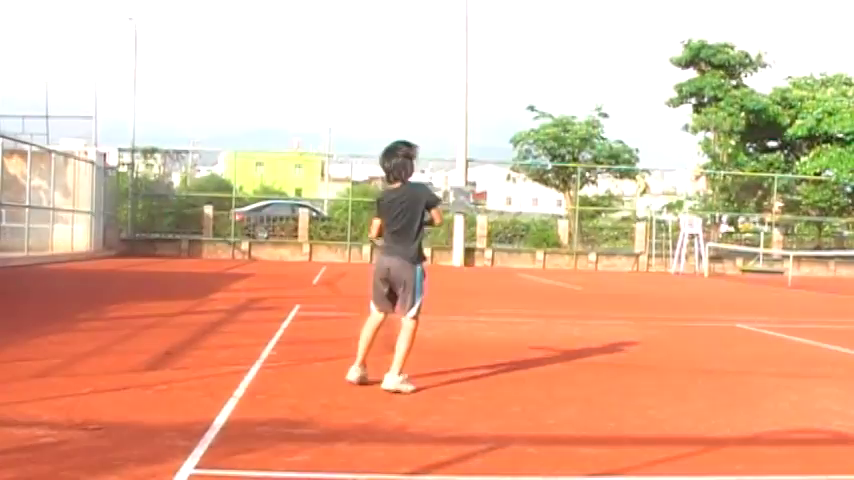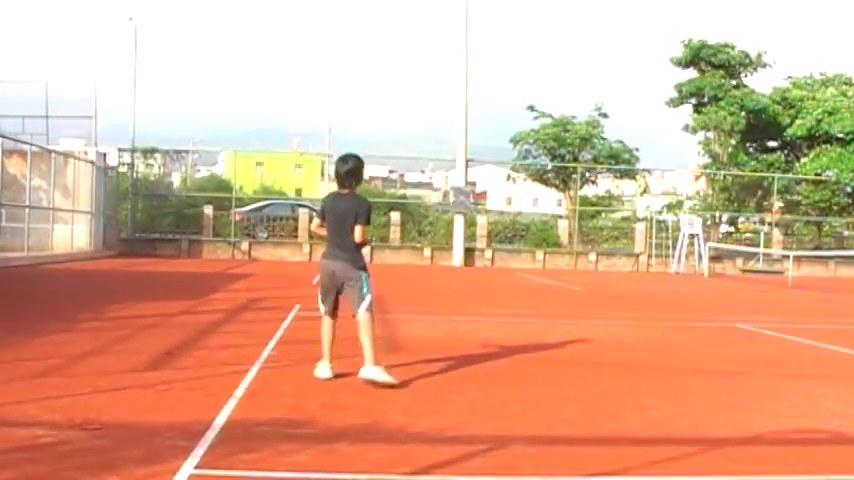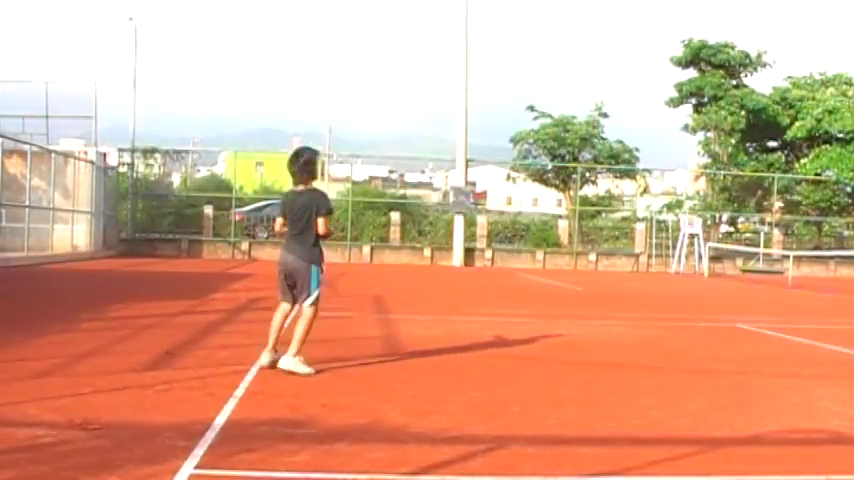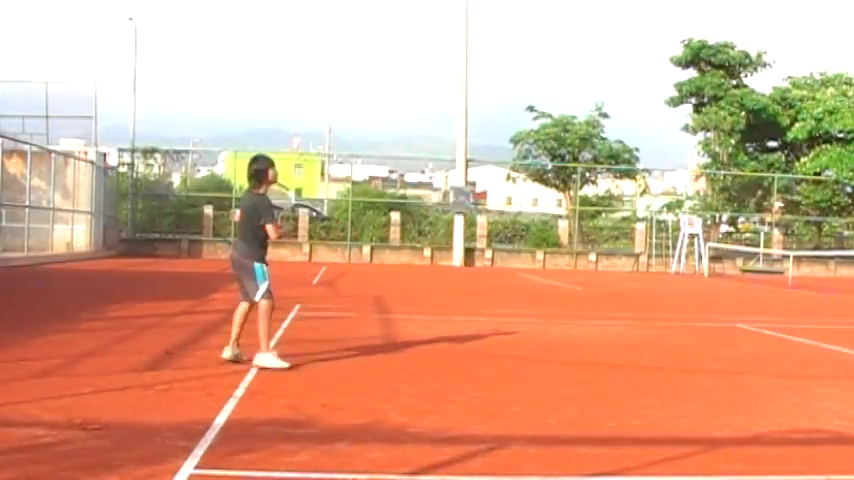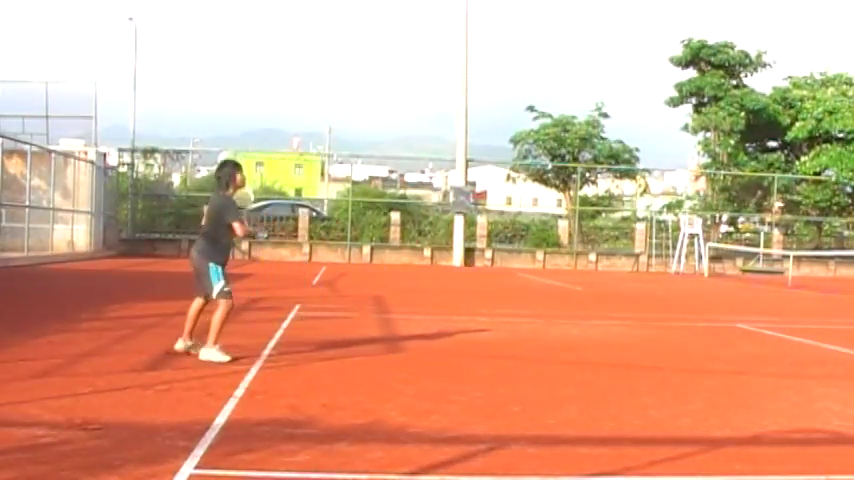
dt=0.3s
person 1, frame 1
left shoulder: (383, 196)
right shoulder: (420, 191)
left elbow: (374, 233)
right elbow: (438, 220)
left hip: (384, 261)
right hip: (408, 263)
left knee: (376, 315)
right knee: (409, 320)
left ankle: (358, 367)
right ankle: (394, 376)
person 1, frame 2
left shoulder: (329, 199)
right shoulder: (362, 203)
left elbow: (315, 227)
right elbow: (360, 238)
right wrist: (367, 242)
left hip: (328, 263)
right hip: (351, 267)
left knee: (327, 314)
right knee: (364, 317)
left ankle: (325, 364)
right ankle: (370, 366)
person 1, frame 3
left shoulder: (287, 197)
right shoulder: (319, 197)
left elbow: (278, 228)
right elbow: (322, 230)
right wrist: (330, 232)
left hip: (286, 256)
right hip: (307, 260)
left knee: (286, 304)
right knee: (309, 310)
left ankle: (269, 352)
right ankle: (291, 357)
person 1, frame 4
left shoulder: (248, 195)
right shoulder: (264, 202)
left elbow: (237, 217)
right elbow: (274, 234)
right wrist: (282, 231)
left hip: (239, 254)
right hip: (252, 258)
left knee: (246, 302)
right knee: (266, 303)
left ankle: (232, 347)
right ankle: (264, 352)
person 1, frame 5
left shoulder: (216, 198)
right shoulder: (228, 203)
right elbow: (243, 232)
left wrist: (229, 229)
right wrist: (247, 229)
left hip: (200, 254)
right hip: (210, 259)
left knee: (201, 298)
right knee: (226, 302)
left ankle: (185, 340)
right ankle: (210, 348)
